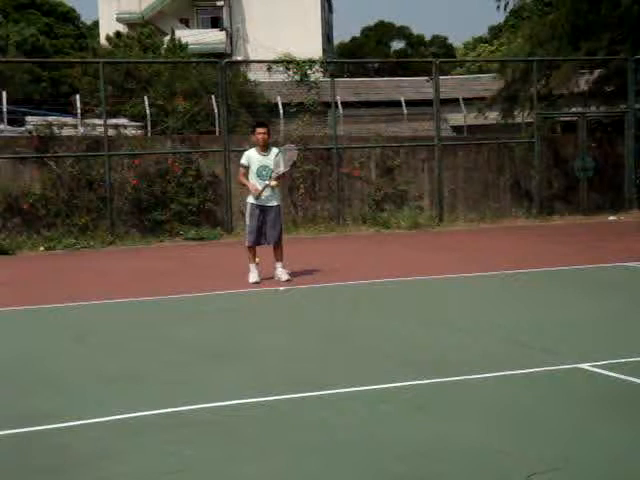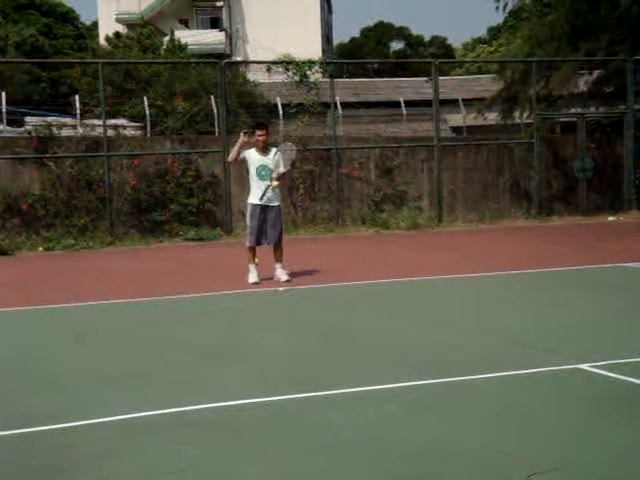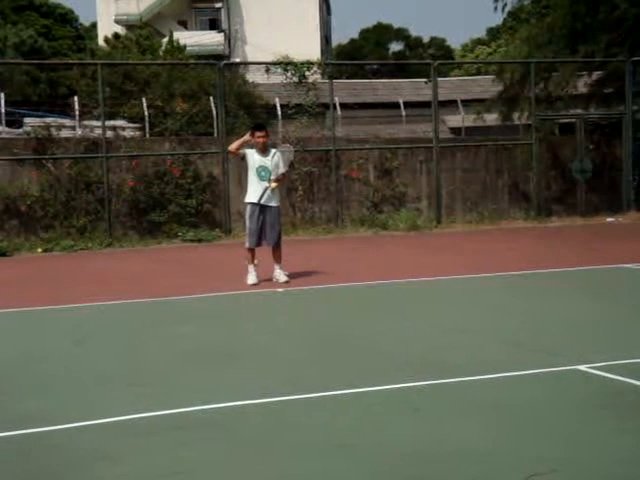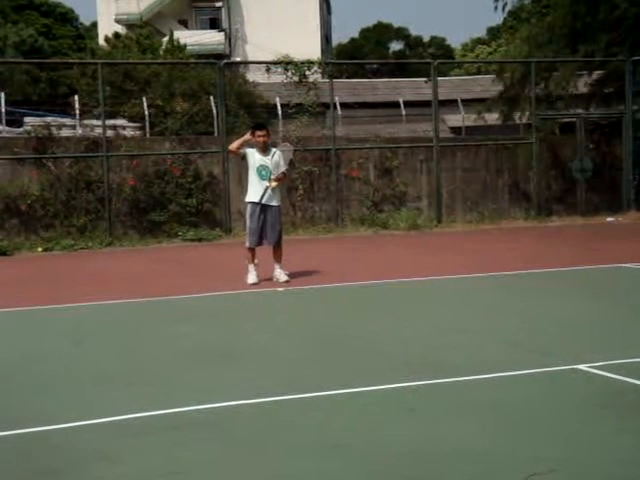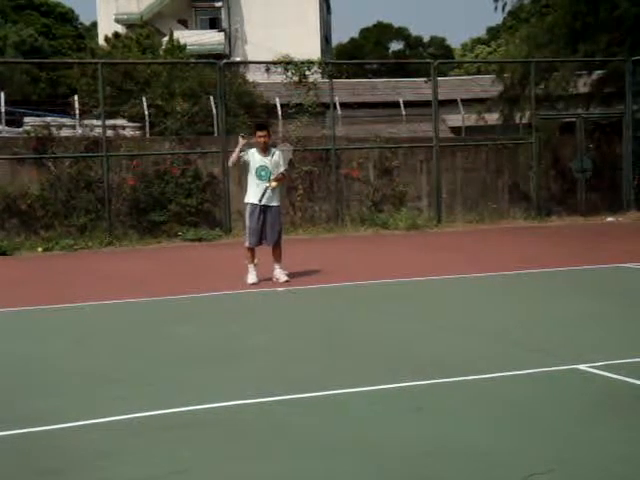
dt=0.4s
person 1, frame 1
left shoulder: (276, 153)
right shoulder: (248, 154)
right elbow: (240, 176)
right wrist: (249, 185)
left hip: (273, 201)
right hip: (255, 201)
left knee: (277, 237)
right knee: (252, 238)
left ankle: (279, 268)
right ankle: (253, 270)
person 1, frame 2
left shoulder: (276, 153)
right shoulder: (248, 154)
left elbow: (282, 174)
right elbow: (230, 159)
left wrist: (279, 178)
right wrist: (241, 142)
left hip: (273, 201)
right hip: (255, 201)
left knee: (277, 237)
right knee: (252, 238)
left ankle: (279, 269)
right ankle: (252, 270)
person 1, frame 3
left shoulder: (276, 154)
right shoulder: (249, 154)
left elbow: (282, 175)
right elbow: (231, 149)
left wrist: (278, 179)
right wrist: (245, 138)
left hip: (272, 201)
right hip: (254, 201)
left knee: (275, 238)
right knee: (251, 239)
left ankle: (278, 270)
right ankle: (251, 271)
person 1, frame 4
left shoulder: (276, 153)
right shoulder: (249, 153)
left elbow: (283, 174)
right elbow: (232, 148)
left wrist: (279, 178)
right wrist: (246, 137)
left hip: (273, 201)
right hip: (254, 200)
left knee: (276, 238)
right knee: (252, 238)
left ankle: (278, 270)
right ankle: (252, 271)
person 1, frame 5
left shoulder: (277, 154)
right shoulder: (249, 154)
left elbow: (283, 175)
right elbow: (231, 164)
left wrist: (278, 178)
right wrist: (240, 146)
left hip: (273, 202)
right hip: (254, 201)
left knee: (276, 238)
right knee: (251, 239)
left ankle: (278, 270)
right ankle: (251, 271)
